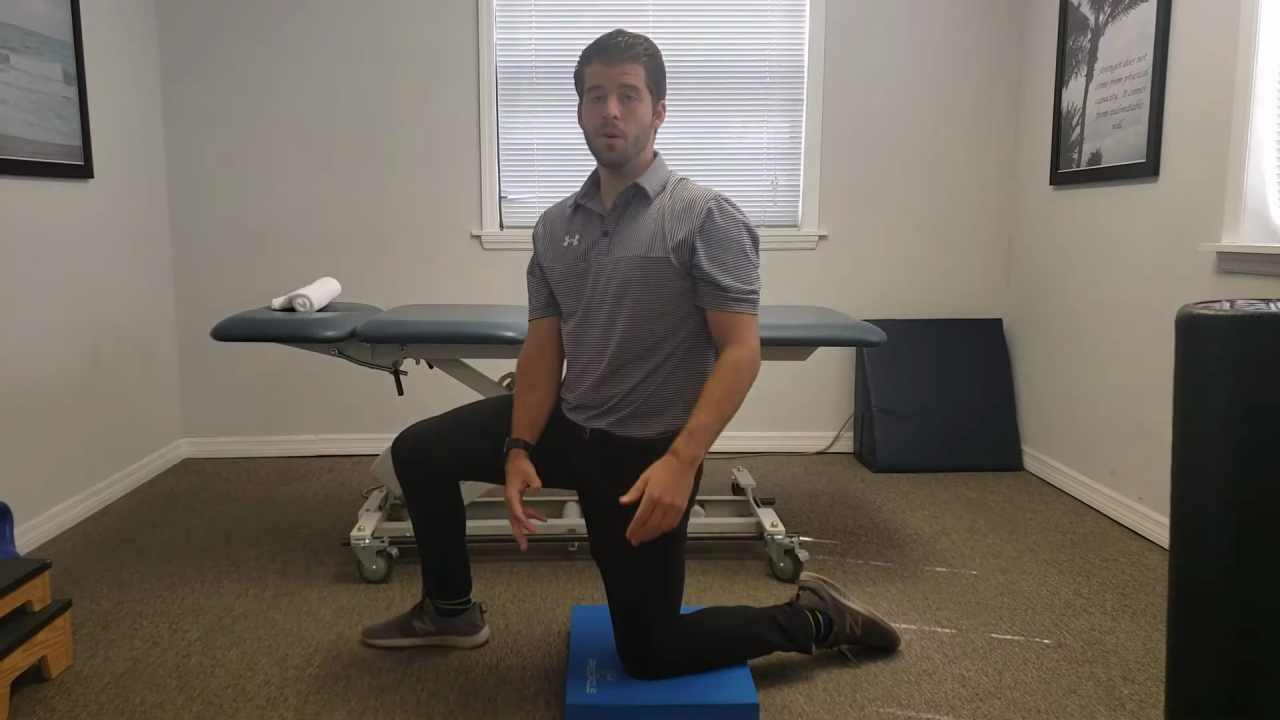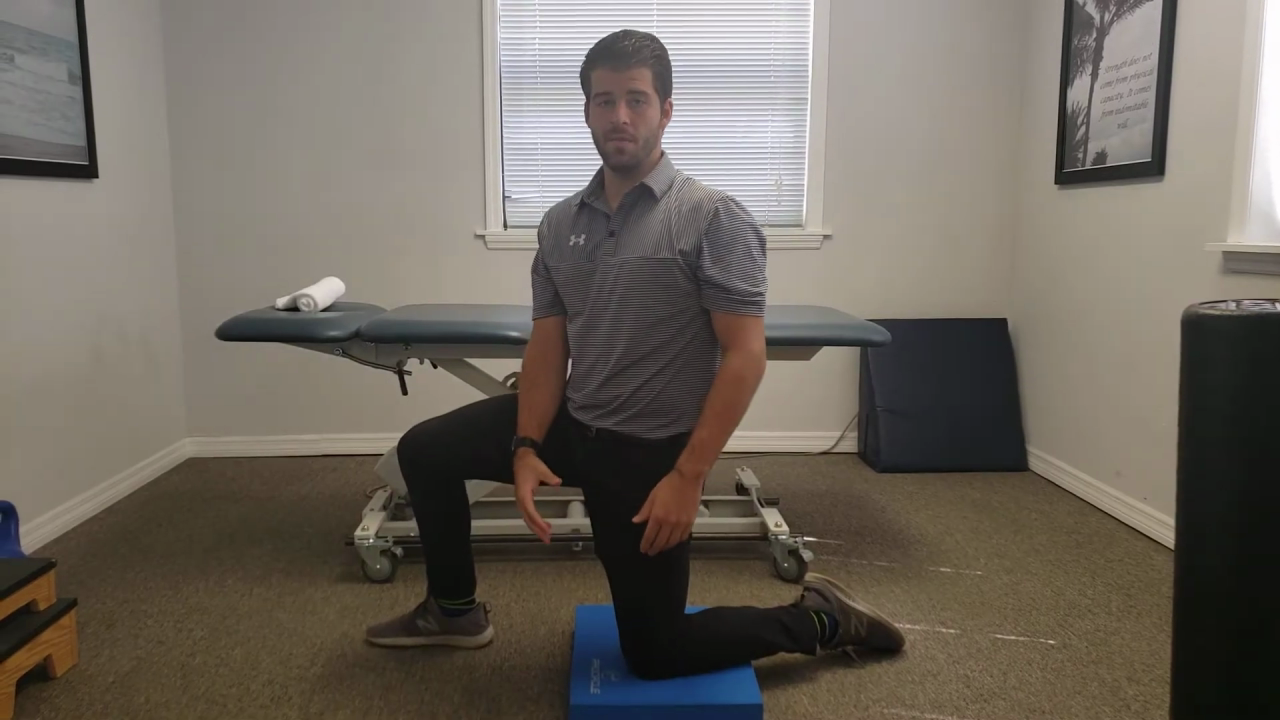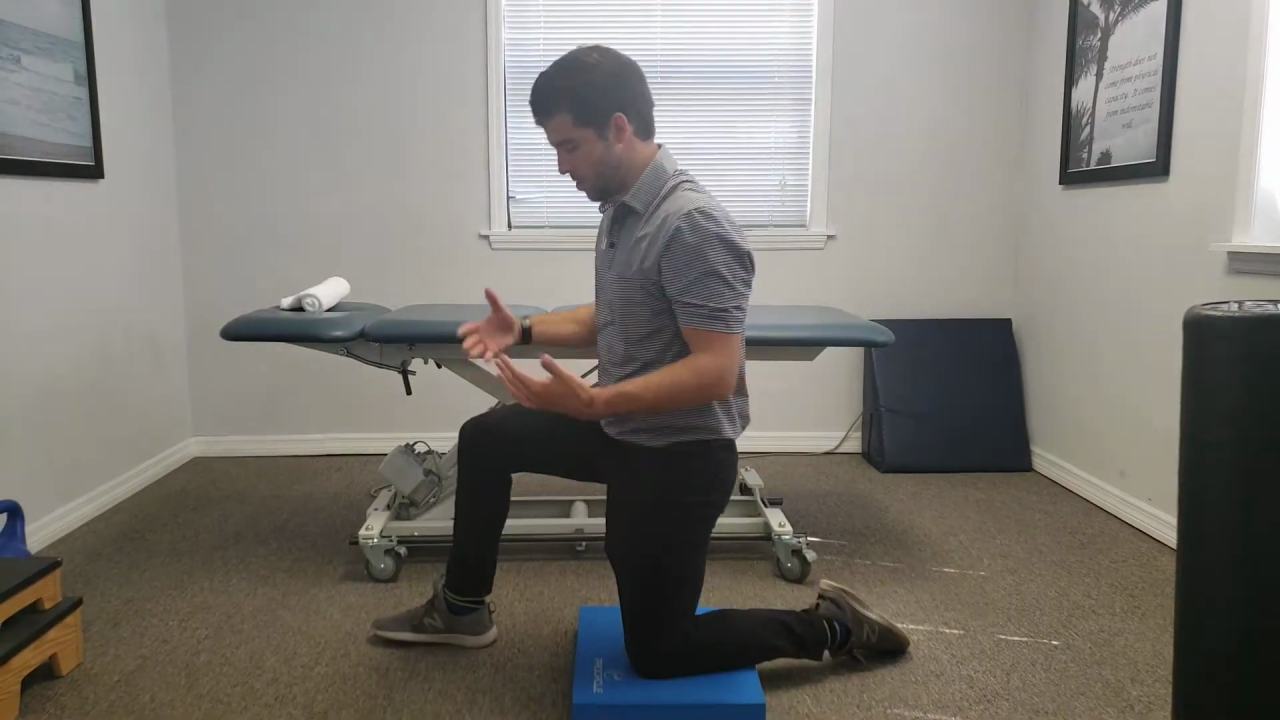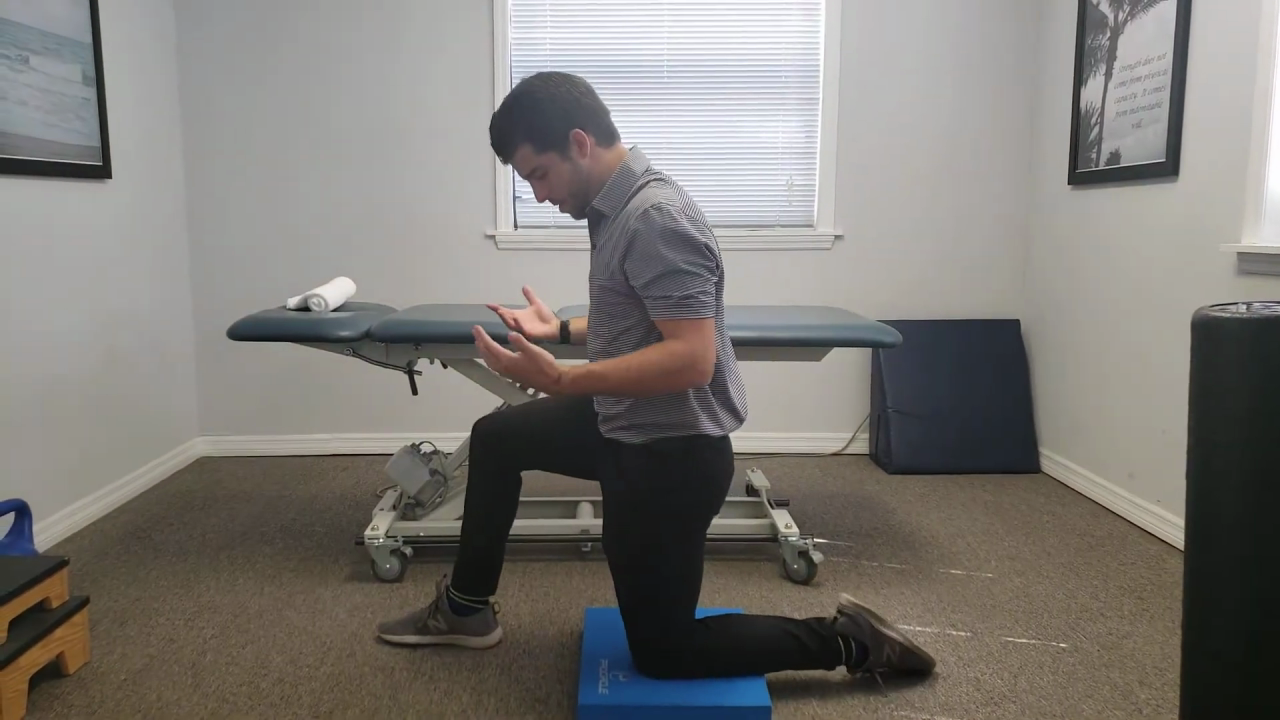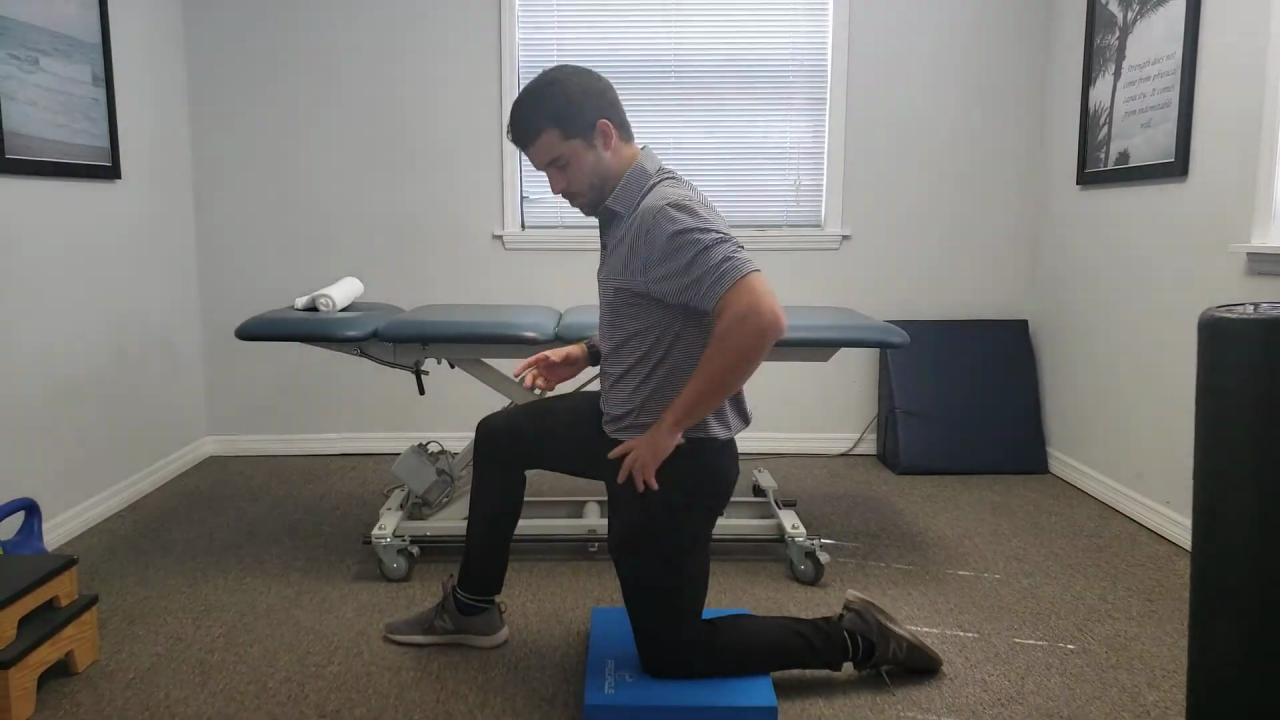
dt=1s
person 1, frame 1
left shoulder: (705, 217)
right shoulder: (555, 225)
left elbow: (740, 352)
right elbow: (543, 347)
left wrist: (681, 460)
right wrist: (519, 450)
left hip: (644, 451)
right hip: (569, 425)
left knee: (650, 653)
right knee: (418, 451)
left ankle: (816, 617)
right ankle: (450, 610)
person 1, frame 2
left shoulder: (712, 218)
right shoulder: (560, 223)
left elbow: (744, 357)
right elbow: (548, 345)
left wrist: (687, 476)
right wrist: (526, 448)
left hip: (651, 451)
right hip: (574, 424)
left knee: (654, 653)
right knee: (424, 451)
left ankle: (820, 619)
right ankle: (454, 610)
person 1, frame 3
left shoulder: (691, 224)
right shoulder: (622, 211)
left elbow: (713, 373)
left wrist: (590, 402)
right wrist: (526, 329)
left hip: (680, 458)
right hip: (624, 431)
left knee: (658, 651)
right knee: (484, 439)
left ankle: (830, 627)
right ankle: (462, 608)
person 1, frame 4
left shoulder: (657, 219)
right shoulder: (619, 207)
left elbow: (692, 359)
left wrist: (560, 380)
right wrist: (559, 329)
left hip: (672, 454)
right hip: (627, 425)
left knee: (662, 651)
right knee: (495, 439)
left ankle: (846, 639)
right ankle: (465, 608)
person 1, frame 5
left shoulder: (666, 216)
right shoulder: (626, 207)
left elbow: (760, 317)
left wrist: (672, 428)
right wrist: (586, 354)
left hip: (676, 458)
right hip: (626, 423)
left knee: (670, 652)
right knee: (499, 438)
left ankle: (851, 635)
right ankle: (471, 608)
